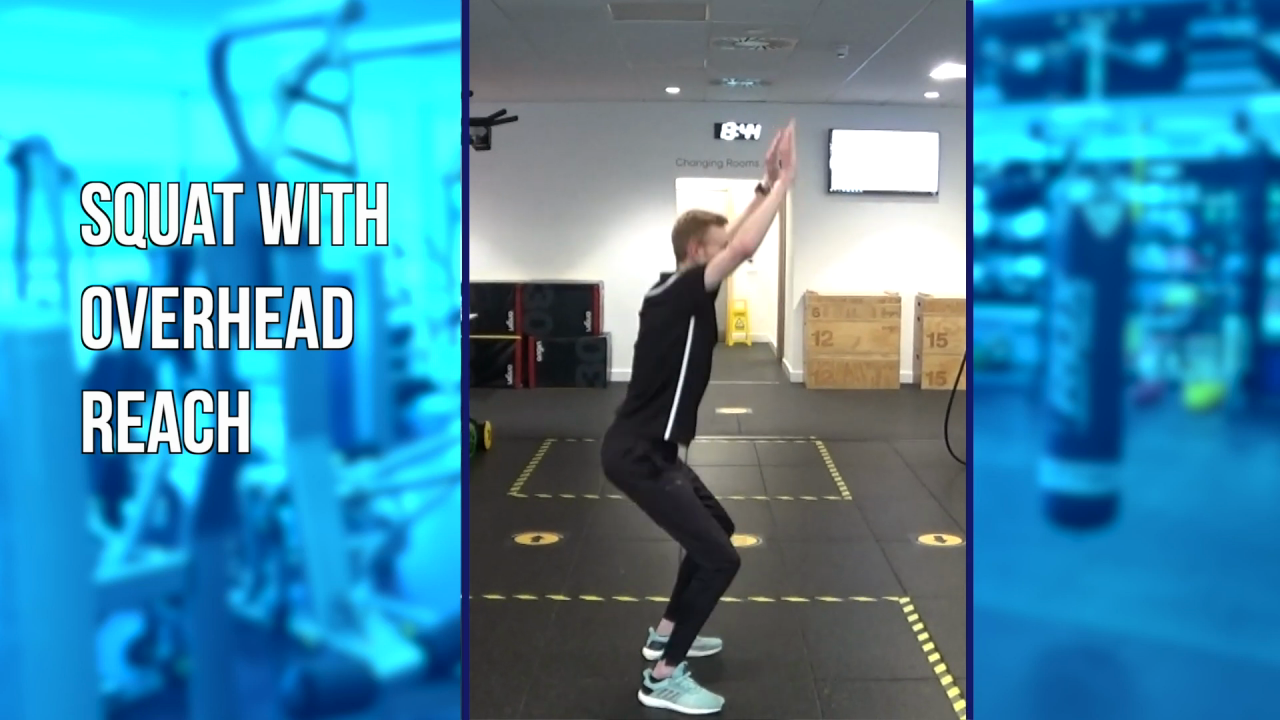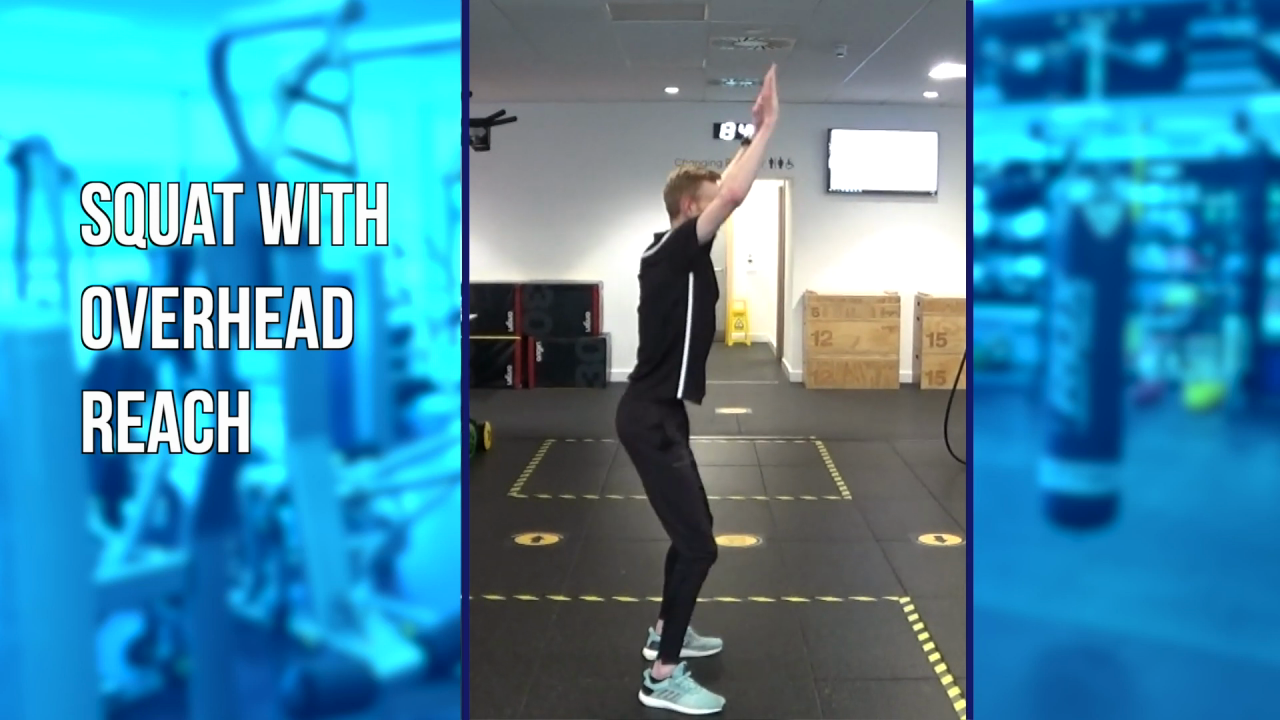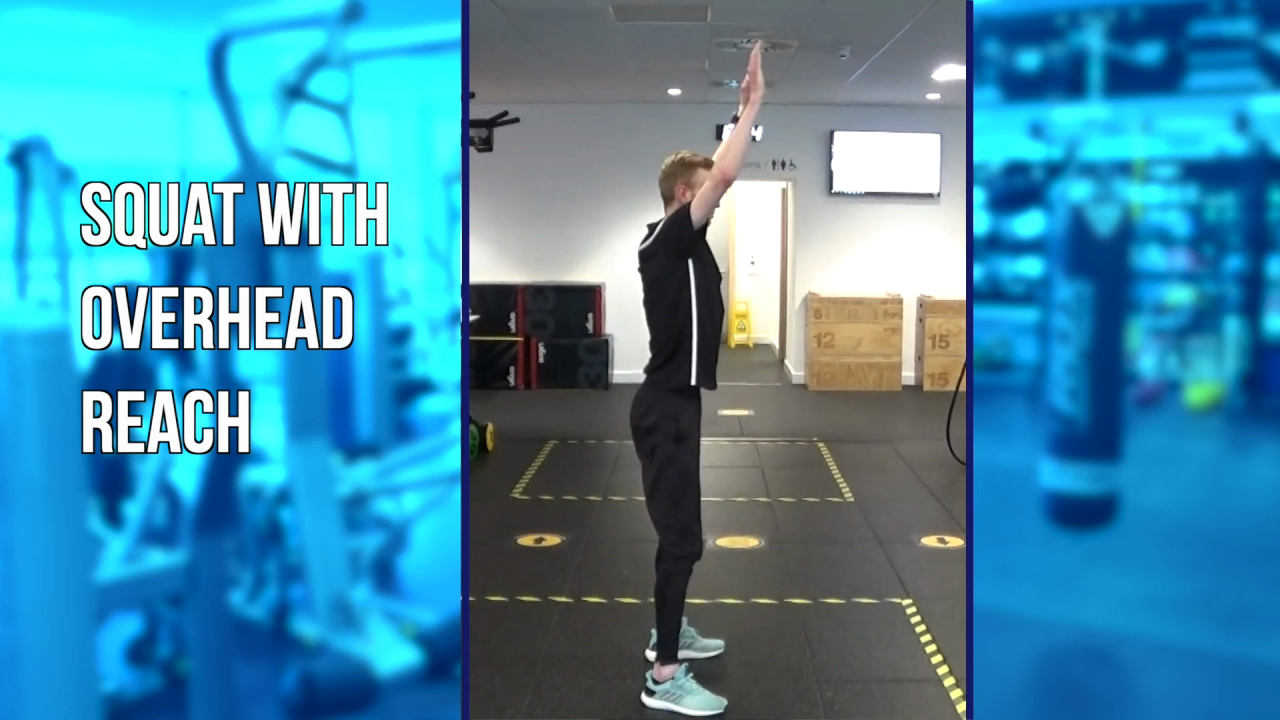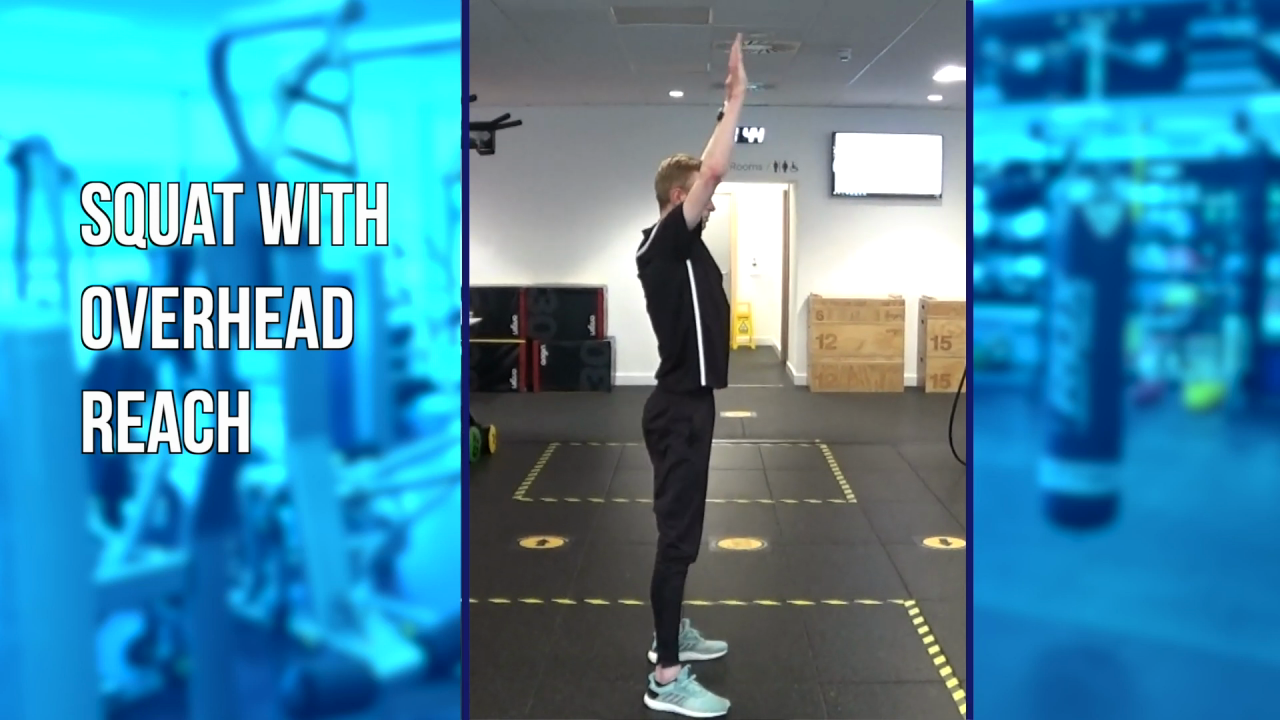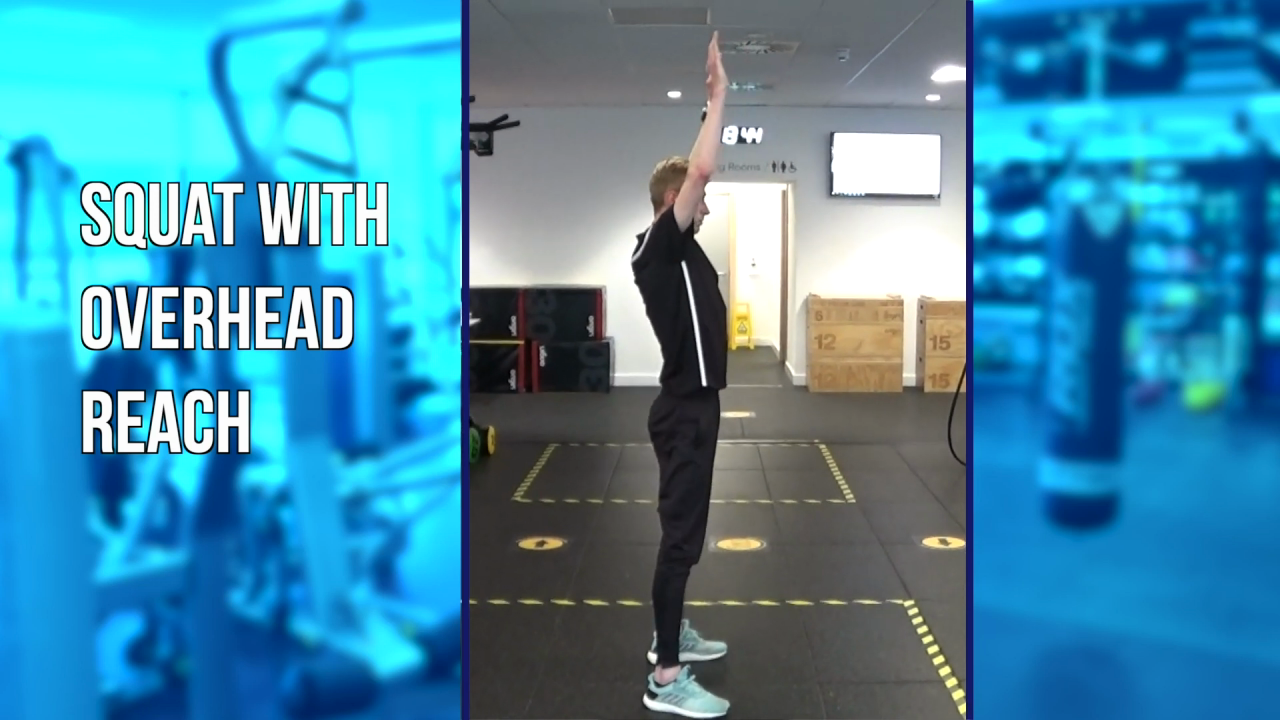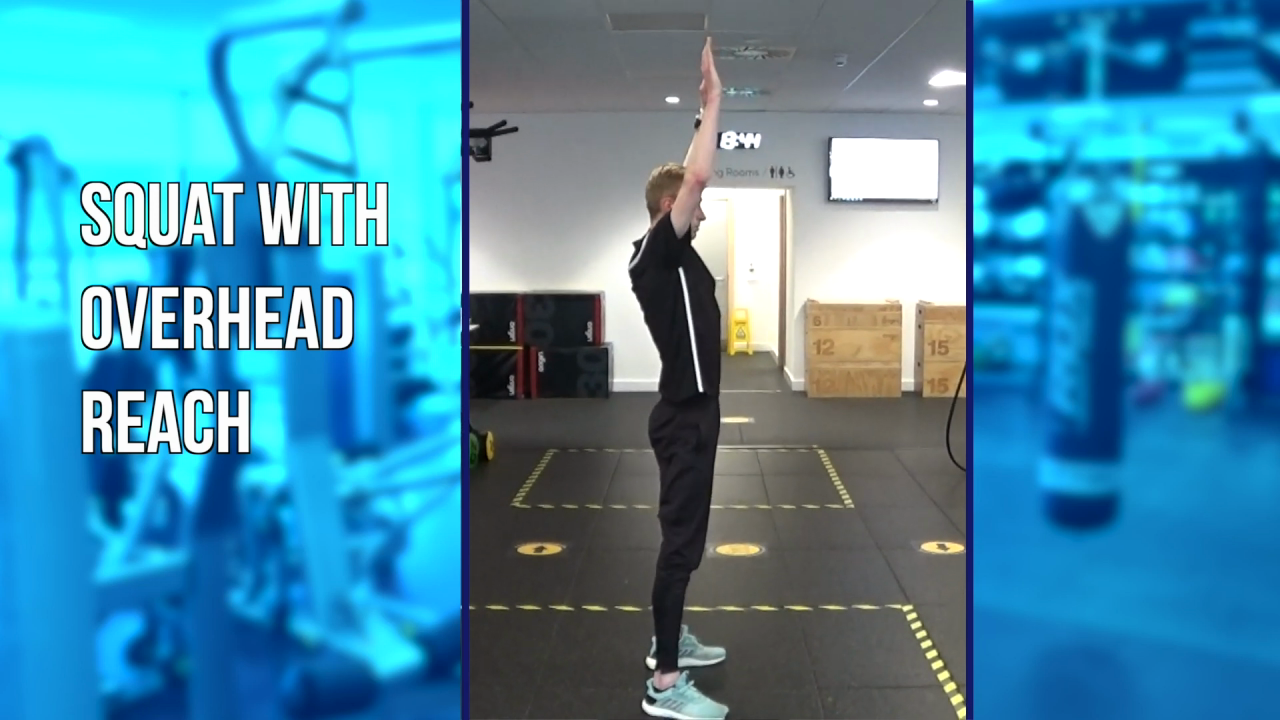
dt=0.2s
person 1, frame 1
left shoulder: (680, 293)
right shoulder: (676, 293)
left elbow: (734, 242)
right elbow: (742, 248)
left wrist: (767, 186)
right wrist: (782, 183)
left hip: (652, 447)
right hip: (638, 453)
left knee: (717, 529)
right knee: (718, 557)
left ankle: (667, 630)
person 1, frame 2
left shoulder: (674, 252)
right shoulder: (672, 250)
left elbow: (724, 193)
right elbow: (733, 196)
left wrist: (753, 135)
right wrist: (765, 130)
left hip: (660, 413)
right hip: (652, 418)
left knee: (693, 530)
right knee: (695, 543)
left ankle: (668, 631)
person 1, frame 3
left shoulder: (674, 241)
right shoulder: (670, 239)
left elbow: (717, 173)
right elbow: (725, 173)
left wrist: (745, 113)
right wrist: (751, 107)
left hip: (673, 403)
right hip: (668, 408)
left knee: (681, 532)
right knee: (679, 537)
left ankle: (668, 631)
person 1, frame 4
left shoulder: (674, 246)
right shoulder: (666, 243)
left elbow: (706, 172)
right elbow: (713, 170)
left wrist: (729, 106)
right wrist: (735, 101)
left hip: (684, 404)
right hip: (680, 410)
left knee: (683, 533)
right knee: (677, 537)
left ankle: (671, 634)
person 1, frame 5
left shoulder: (672, 248)
right shoulder: (661, 246)
left elbow: (695, 174)
right elbow: (700, 170)
left wrist: (715, 104)
right wrist: (717, 98)
left hip: (690, 405)
right hip: (685, 411)
left knee: (684, 533)
right knee: (681, 538)
left ankle: (670, 634)
person 1, frame 6
left shoulder: (669, 255)
right shoulder: (657, 252)
left elbow: (692, 180)
right elbow: (696, 177)
left wrist: (709, 113)
right wrist: (711, 106)
left hip: (690, 411)
right hip: (685, 416)
left knee: (684, 538)
right knee: (681, 544)
left ankle: (670, 639)
